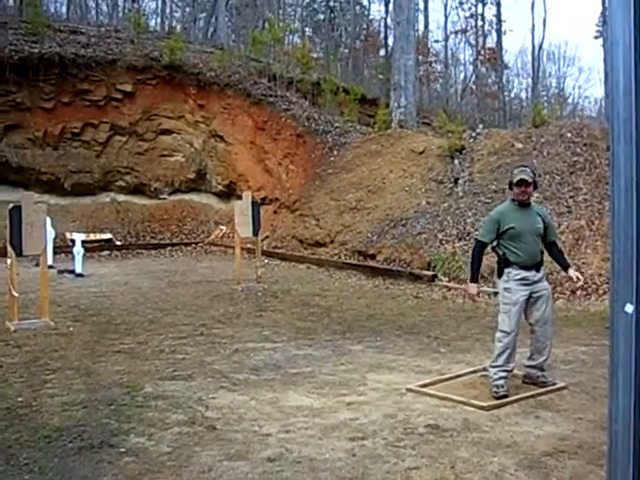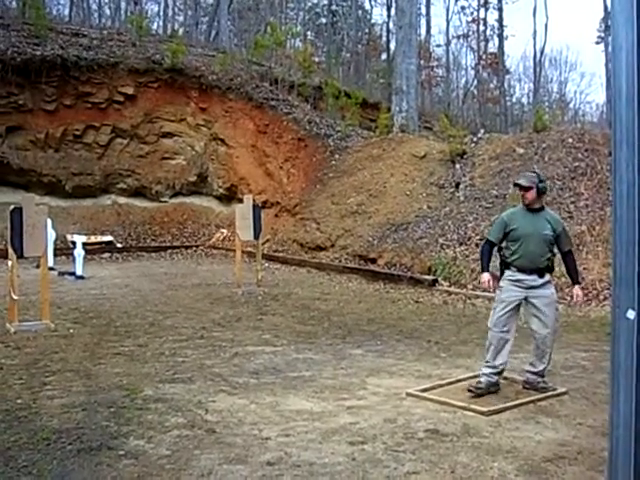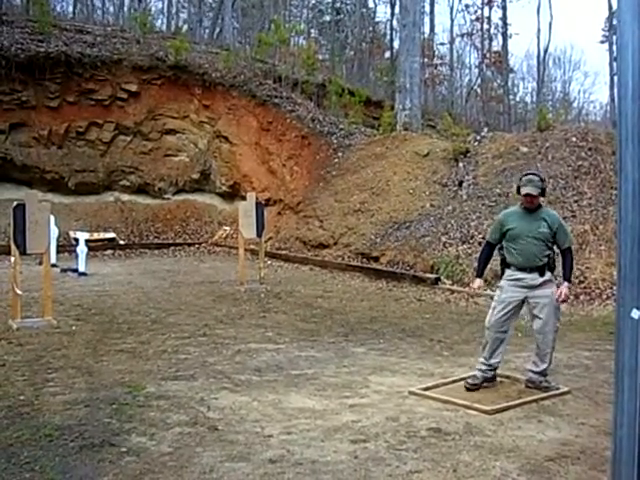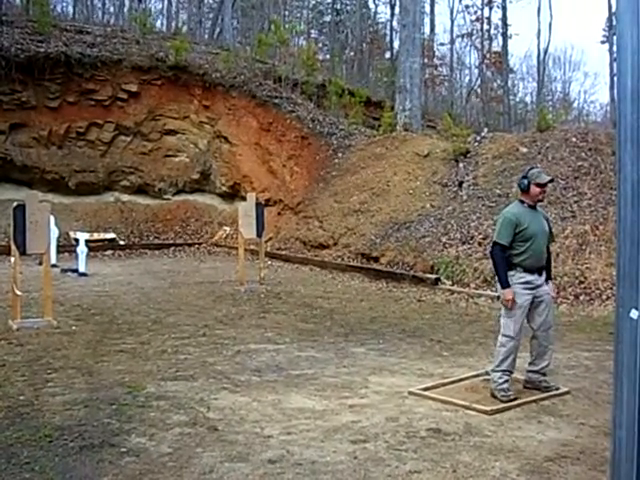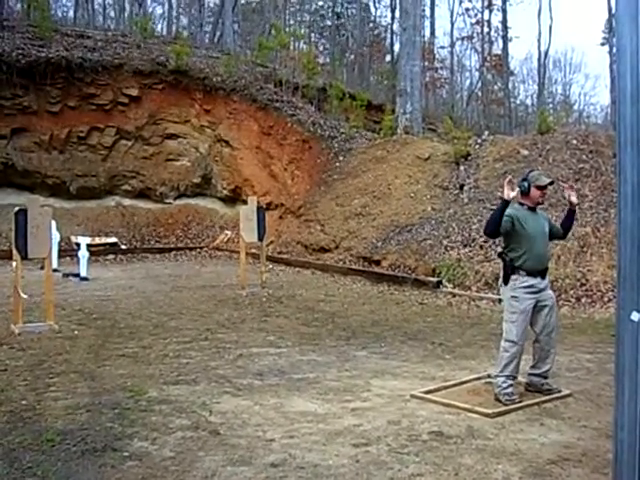
dt=1s
person 1, frame 1
left shoulder: (541, 213)
right shoulder: (499, 213)
left elbow: (550, 244)
right elbow: (479, 246)
left wrist: (568, 268)
right wrist: (473, 280)
left hip: (538, 276)
right hip: (513, 277)
left knee: (542, 326)
right knee: (508, 329)
left ankle: (534, 371)
right ankle: (498, 378)
person 1, frame 2
left shoulder: (554, 220)
right shoulder: (509, 217)
left elbow: (566, 253)
right elbow: (489, 243)
left wrist: (576, 283)
right wrist: (485, 270)
left hip: (542, 282)
right hip: (513, 279)
left knee: (545, 332)
right knee: (499, 326)
left ankle: (535, 376)
right ankle: (490, 377)
person 1, frame 3
left shoulder: (552, 219)
right shoulder: (507, 216)
left elbow: (566, 251)
right elbow: (489, 246)
left wrist: (566, 282)
right wrist: (479, 275)
left hip: (543, 281)
right hip: (513, 279)
left knee: (546, 332)
right knee: (495, 326)
left ankle: (536, 375)
right ankle: (485, 371)
person 1, frame 4
left shoulder: (543, 216)
right shoulder: (511, 214)
right elbow: (497, 251)
left wrist: (549, 280)
right wrist: (505, 287)
left hip: (540, 280)
right hip: (517, 280)
left knee: (544, 331)
right knee: (511, 333)
left ankle: (535, 376)
right ankle: (499, 381)
person 1, frame 5
left shoulder: (543, 217)
right shoulder: (513, 215)
left elbow: (562, 233)
right elbow: (490, 232)
left wrist: (572, 208)
right wrist: (505, 201)
left hip: (543, 282)
right hip: (519, 284)
left knee: (547, 335)
right knee: (514, 338)
left ankle: (537, 379)
right ankle: (503, 386)
